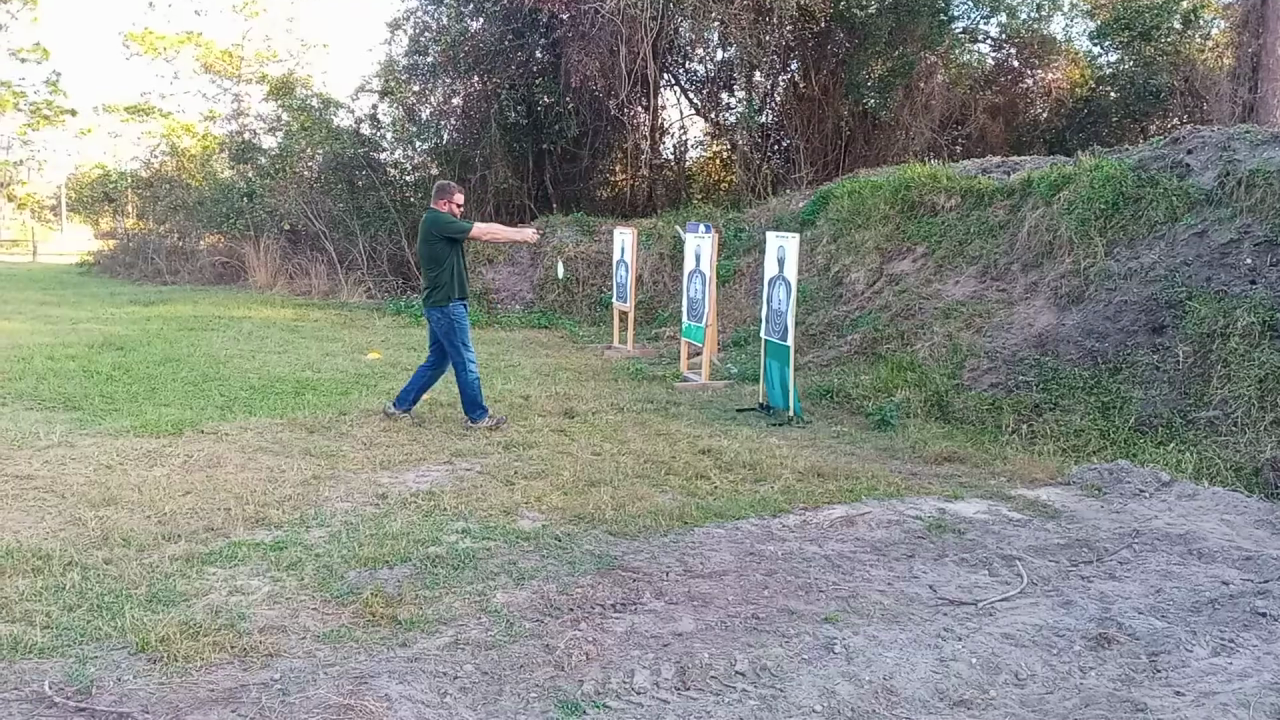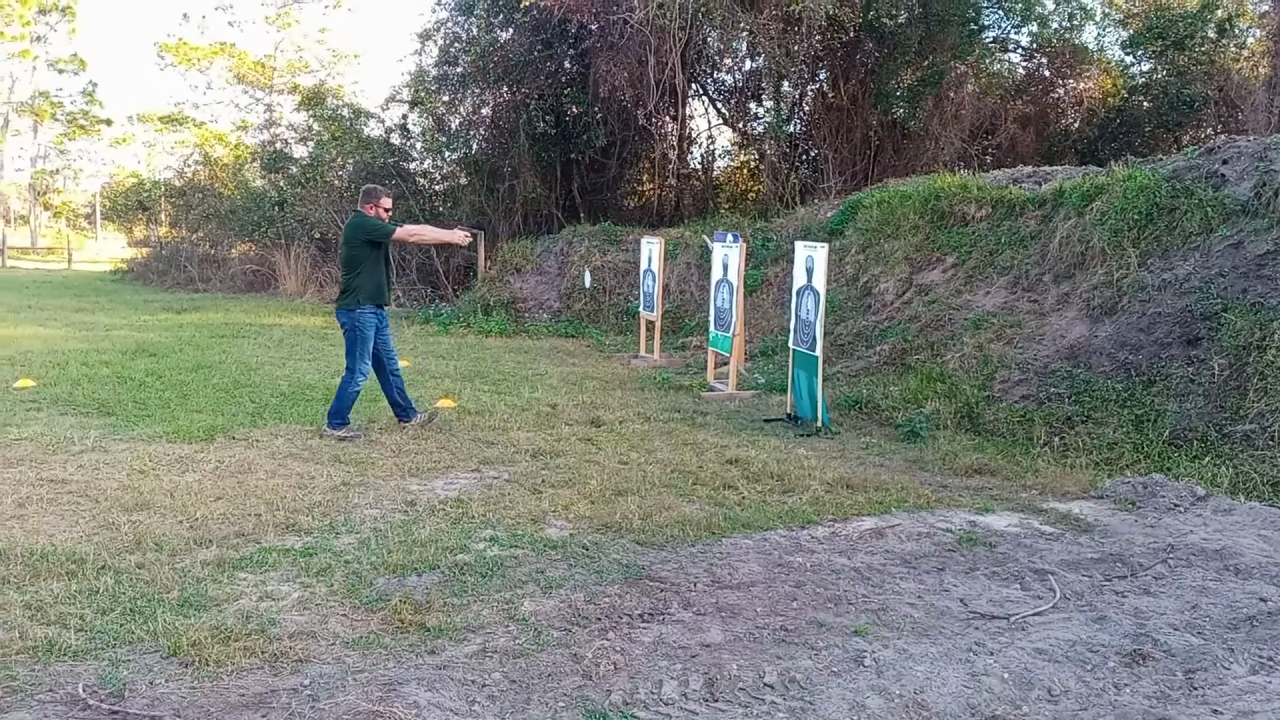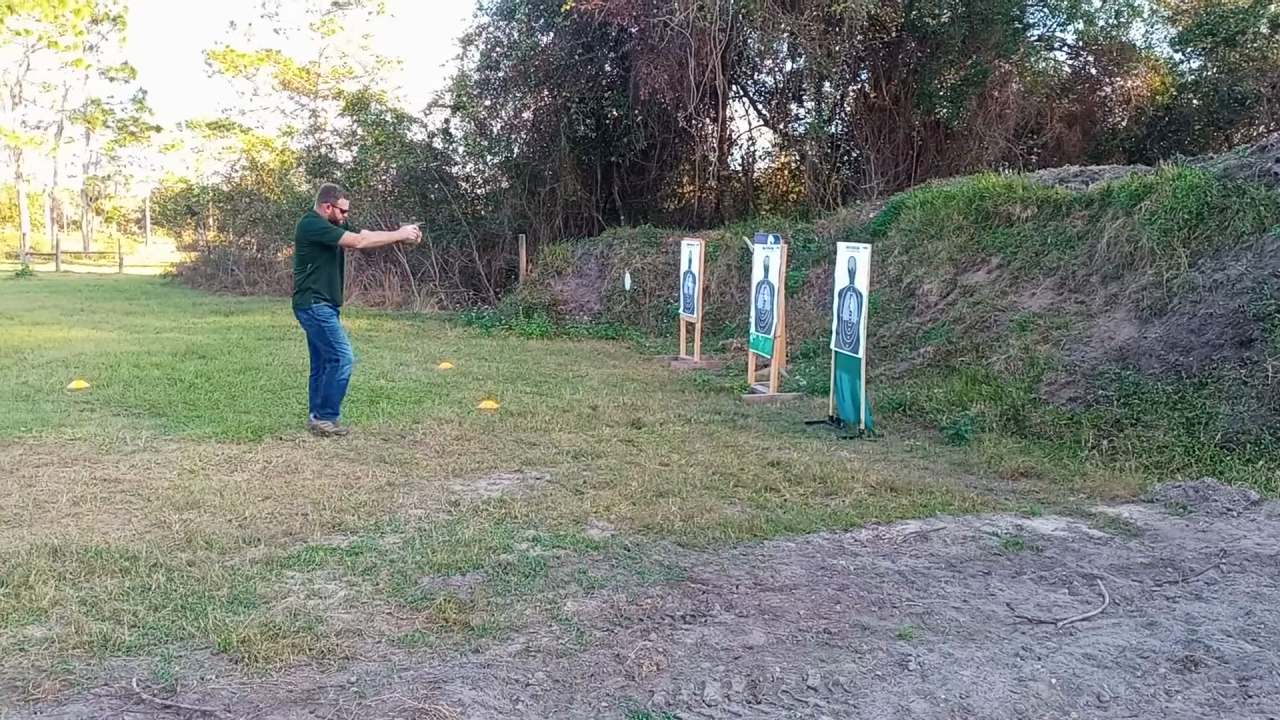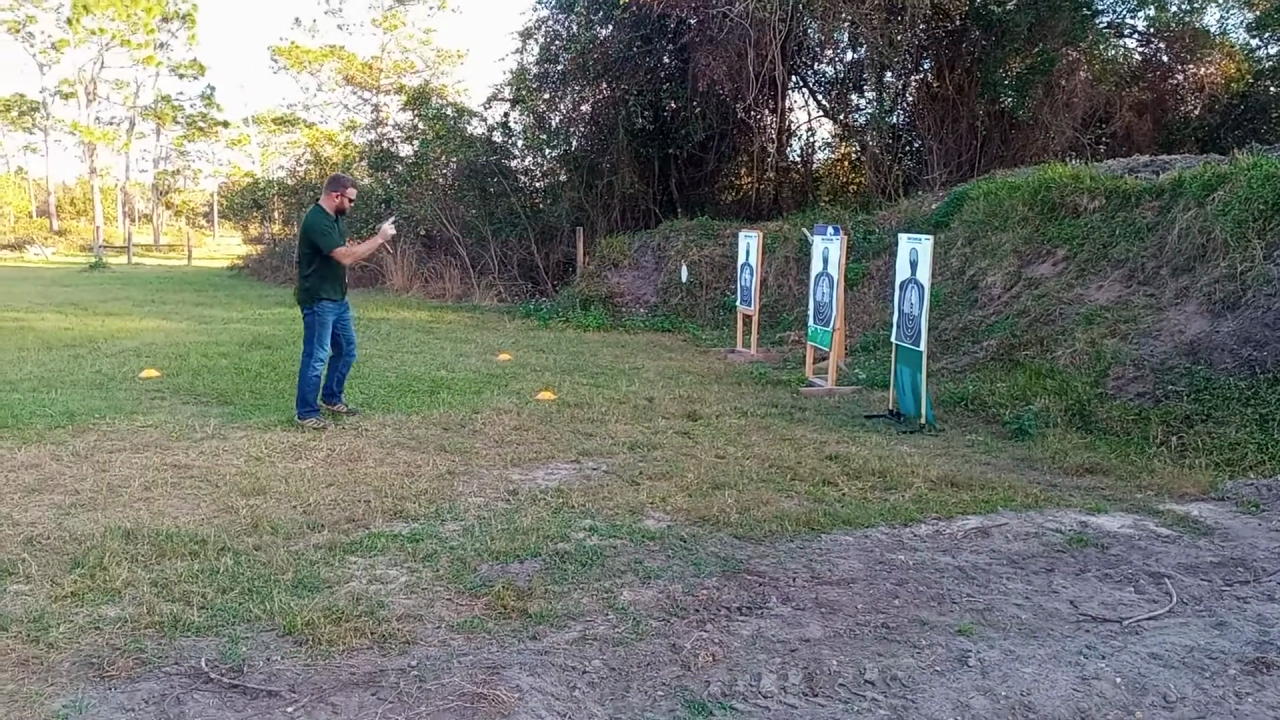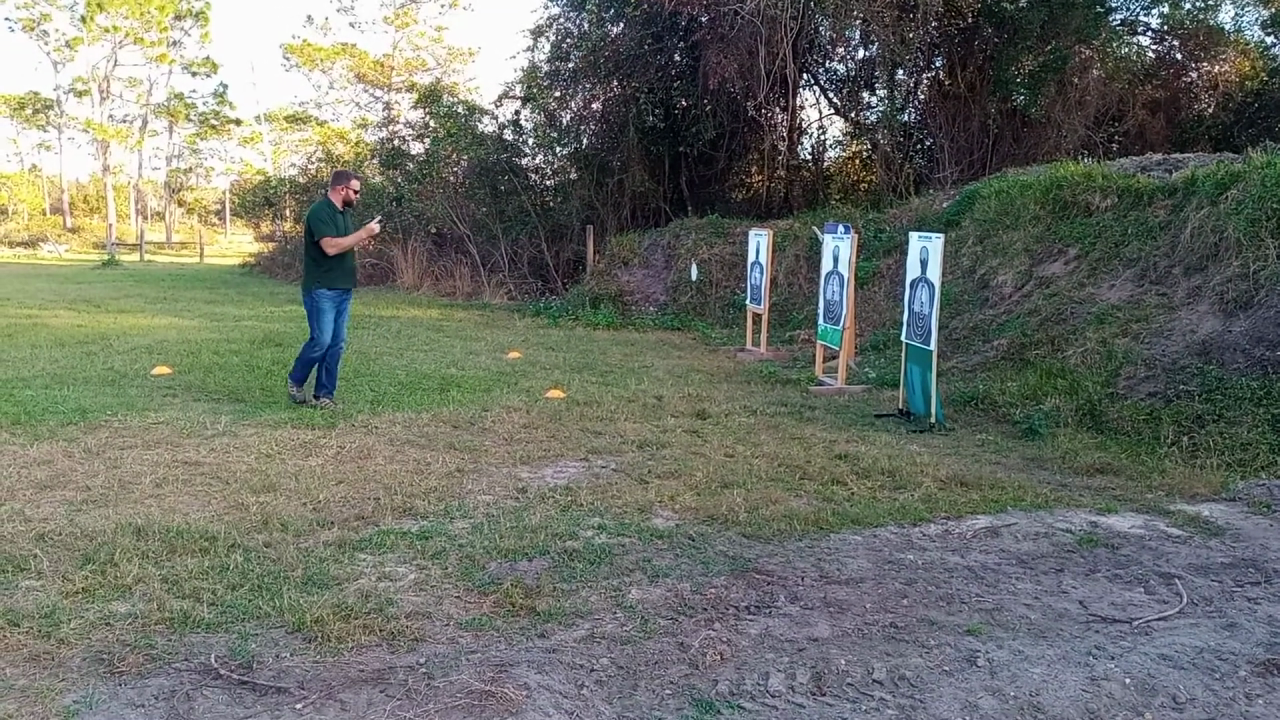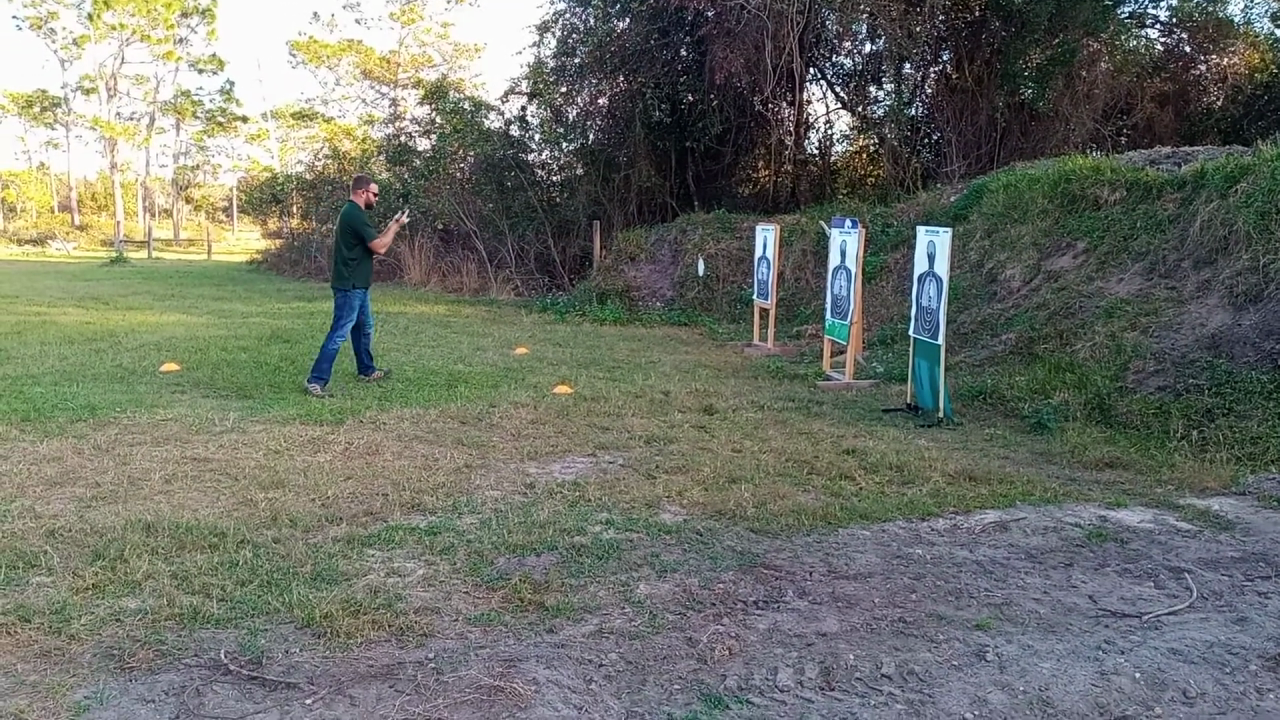
dt=0.7s
person 1, frame 1
left shoulder: (440, 221)
right shoulder: (438, 222)
left elbow: (483, 227)
right elbow: (484, 234)
left wrist: (518, 231)
right wrist: (520, 236)
left hip: (441, 304)
right hip: (445, 305)
left knee: (438, 359)
right knee: (464, 361)
left ankle: (400, 406)
right ankle: (477, 416)
person 1, frame 2
left shoulder: (374, 226)
right shoulder: (361, 225)
left elbow: (413, 229)
right elbow: (410, 236)
left wrist: (451, 234)
right wrist: (451, 238)
left hip: (373, 309)
right hip: (358, 311)
left knee: (388, 364)
right knee: (358, 370)
left ankle: (407, 415)
right ankle: (335, 424)
person 1, frame 3
left shoulder: (331, 226)
right shoulder: (313, 226)
left elbow: (364, 235)
right elbow: (357, 241)
left wrist: (400, 234)
right wrist: (400, 235)
left hip: (324, 305)
right hip: (314, 307)
left knee: (324, 365)
right knee: (343, 360)
left ankle: (321, 416)
right ankle: (324, 415)
person 1, frame 4
left shoulder: (335, 217)
right shoulder: (316, 222)
right elbow: (346, 257)
left wrist: (349, 247)
right wrist: (379, 238)
left hip: (336, 297)
right hip: (318, 300)
left knee: (346, 350)
right knee: (316, 356)
left ankle: (331, 399)
right ankle: (306, 413)
person 1, frame 5
left shoulder: (345, 212)
right shoulder: (320, 211)
right elbow: (330, 247)
left wrist: (361, 238)
right wrist: (364, 233)
left hip: (344, 289)
right hip: (321, 289)
left knee: (337, 342)
right knee: (321, 340)
left ankle: (323, 393)
right ankle: (296, 382)
person 1, frame 6
left shoulder: (353, 213)
right shoulder: (355, 215)
left elbow: (372, 242)
right elbow: (379, 247)
left wrist: (391, 226)
right wrist: (397, 226)
left hip: (357, 285)
right hip: (350, 286)
left knee: (364, 328)
right knee: (340, 333)
left ankle: (367, 371)
right ankle: (316, 380)
